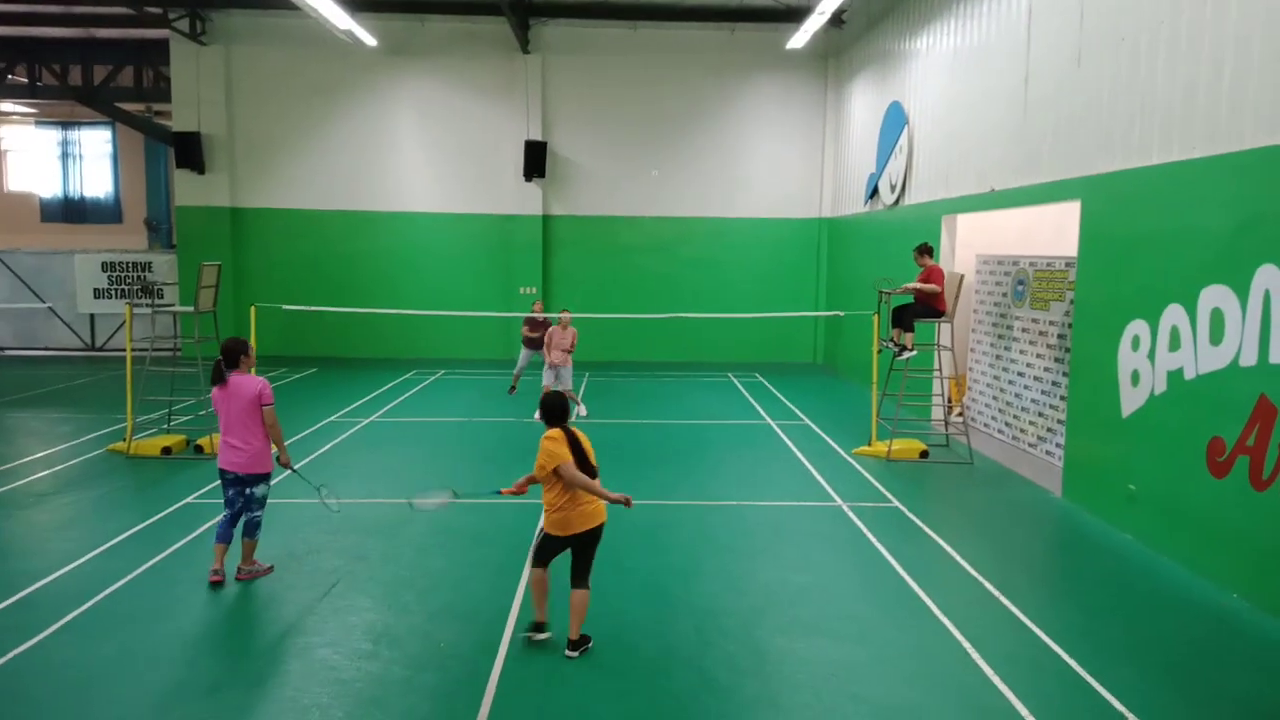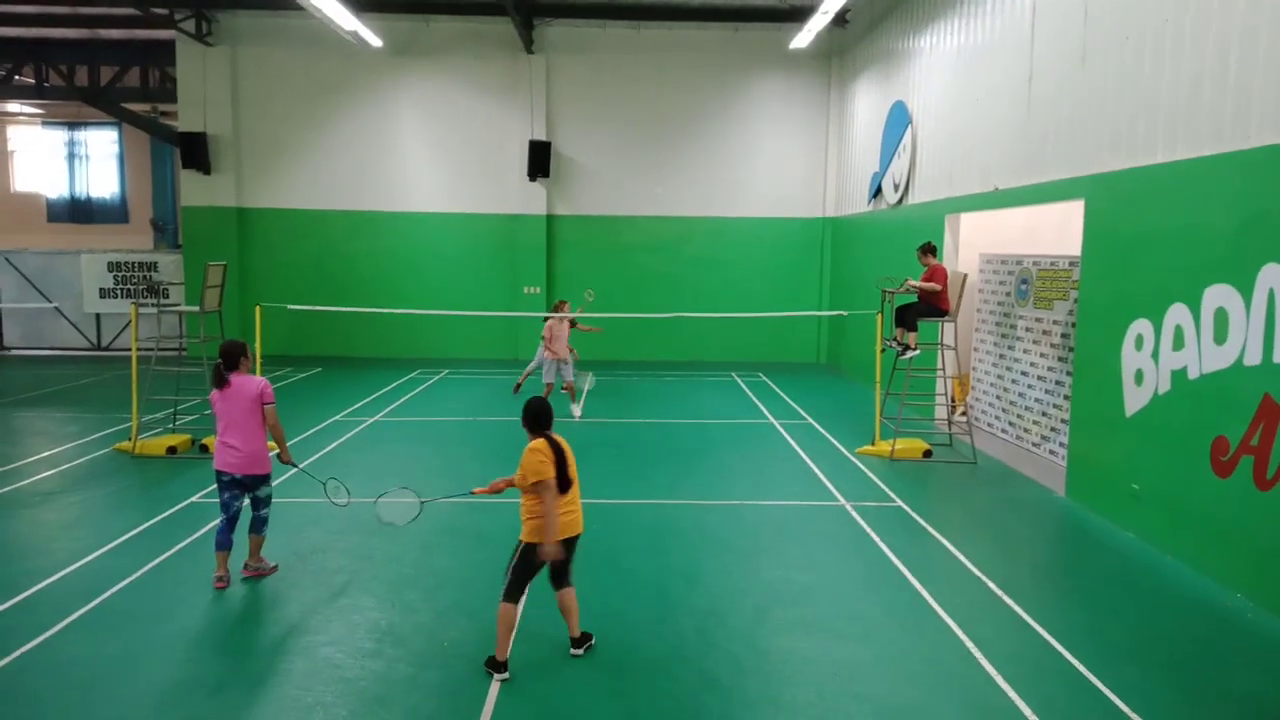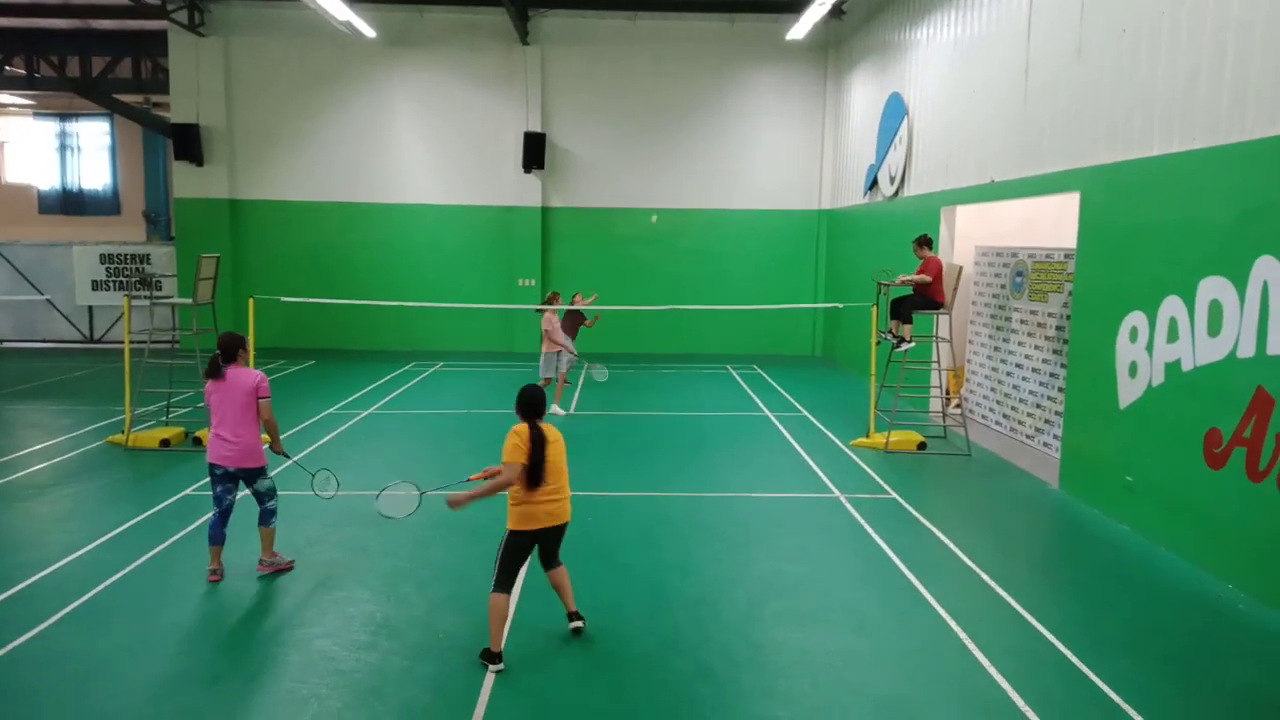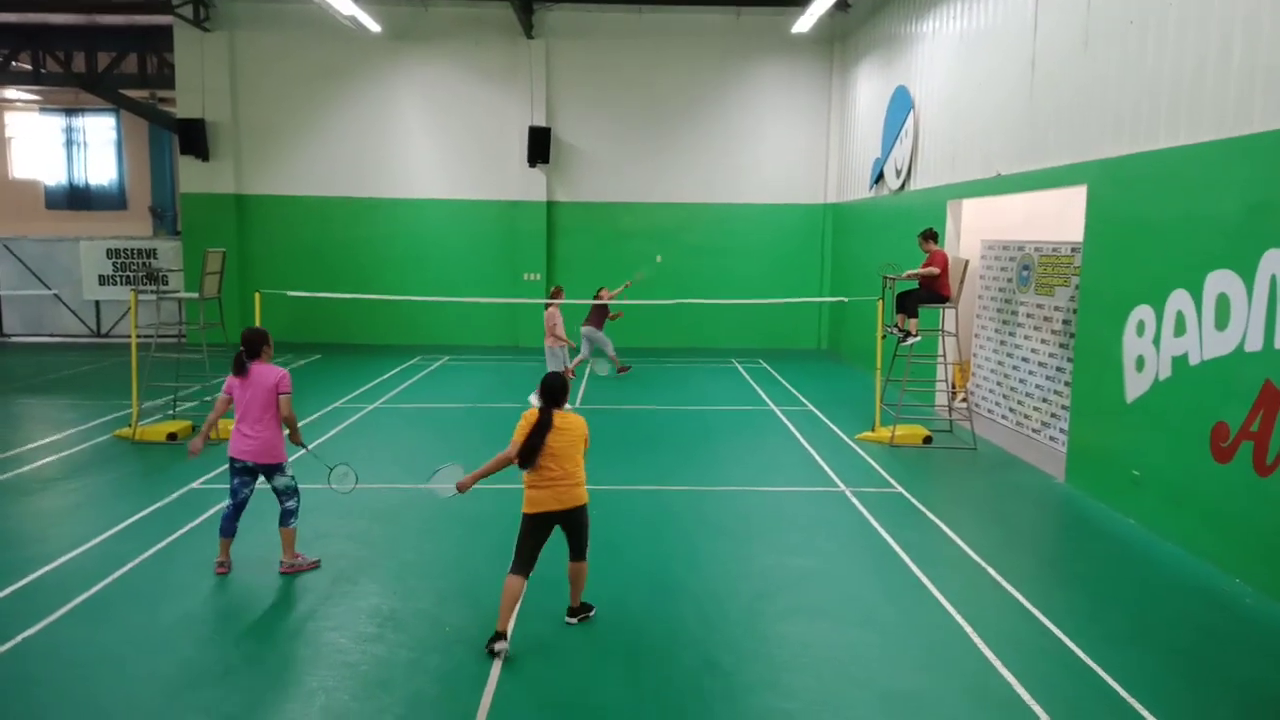
dt=0.2s
person 1, frame 1
left shoulder: (550, 441)
right shoulder: (576, 435)
left elbow: (572, 477)
left wrist: (607, 495)
right wrist: (529, 479)
left hip: (561, 524)
right hip: (593, 519)
left knee: (538, 562)
right knee: (580, 577)
left ankle: (540, 624)
right ankle: (575, 640)
person 1, frame 2
left shoulder: (535, 449)
right shoulder: (558, 443)
left elbow: (548, 497)
left wrist: (549, 540)
right wrist: (509, 481)
left hip: (541, 534)
right hip: (569, 528)
left knee: (512, 593)
right knee: (562, 581)
left ankle: (500, 661)
right ankle: (577, 639)
person 1, frame 3
left shoulder: (519, 434)
right shoulder: (554, 434)
left elbow: (508, 479)
left wrist: (468, 497)
right wrist: (499, 470)
left hip: (526, 520)
right hip: (558, 516)
left knee: (502, 583)
right knee: (552, 562)
left ankle: (494, 653)
right ankle: (573, 615)
person 1, frame 4
left shoulder: (531, 418)
right shoulder: (579, 423)
left elbow: (510, 455)
left wrist: (473, 477)
left hip: (538, 503)
right hip: (574, 500)
left knee: (519, 567)
right knee: (578, 553)
left ankle: (501, 634)
right ankle: (576, 608)
person 2, frame 1
left shoulder: (218, 388)
right shoulder: (260, 385)
left elbow: (222, 425)
right elbow: (271, 424)
right wrist: (283, 452)
left hip: (228, 462)
right hip: (256, 462)
left knee: (230, 512)
right knee: (254, 513)
left ankle: (217, 568)
right ankle: (246, 566)
person 2, frame 2
left shoulder: (216, 391)
right shoulder: (260, 384)
right elbow: (272, 423)
right wrist: (284, 451)
left hip: (224, 464)
right hip: (254, 463)
left knee: (227, 517)
right knee: (261, 511)
left ankle: (221, 573)
right ankle: (254, 563)
person 2, frame 3
left shoulder: (211, 383)
right shoulder: (257, 378)
left elbow: (215, 419)
right elbow: (267, 418)
right wrist: (276, 442)
left hip: (218, 457)
right hip: (249, 457)
left knee: (220, 511)
right knee: (268, 503)
left ankle: (214, 566)
right ankle: (268, 559)
person 2, frame 4
left shoulder: (235, 377)
right shoulder: (279, 375)
left elbow: (218, 410)
right elbow: (286, 413)
left wrist: (200, 437)
right wrist: (296, 434)
left hip: (240, 452)
right hip: (271, 453)
left knee: (235, 504)
right knee: (290, 500)
left ankle: (222, 559)
right ankle: (290, 559)
